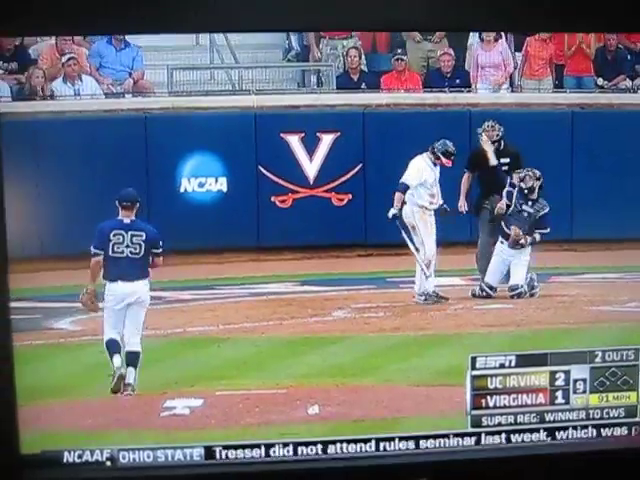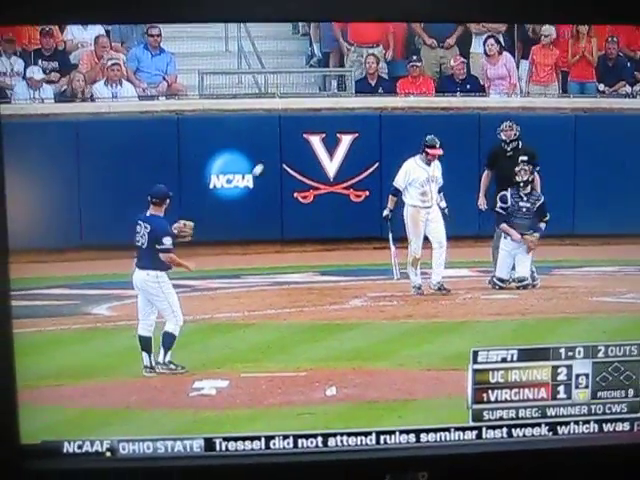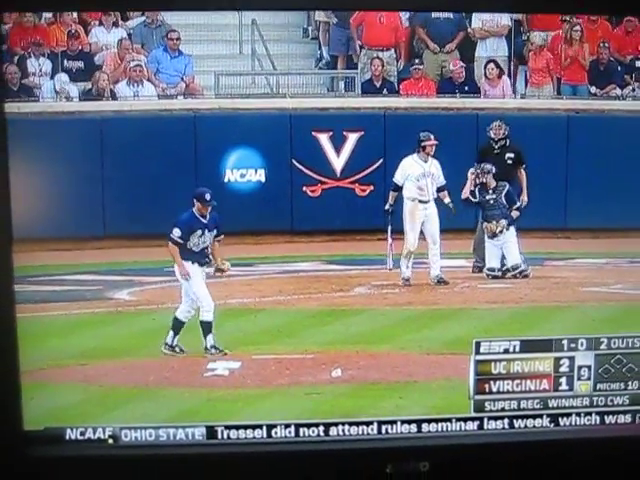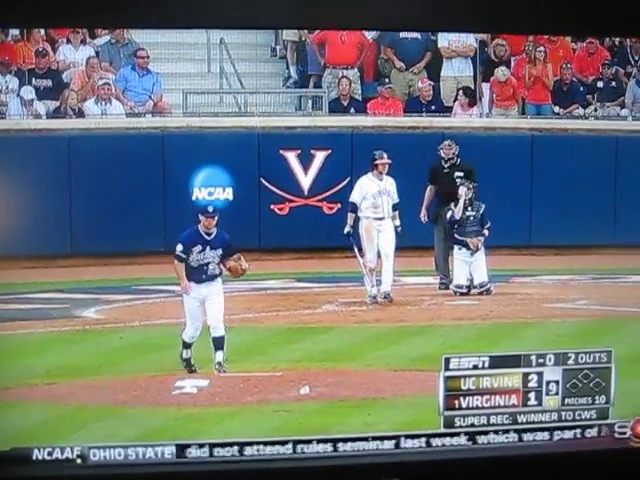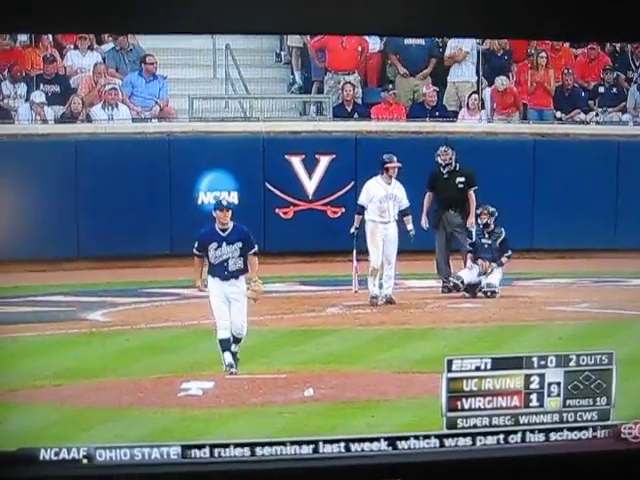
dt=0.7s
person 1, frame 1
left shoulder: (104, 228)
right shoulder: (149, 231)
left elbow: (97, 261)
right elbow: (158, 262)
left wrist: (91, 284)
left hip: (115, 288)
right hip: (140, 288)
left knee: (111, 332)
right knee: (133, 336)
left ankle: (117, 365)
right ankle: (129, 382)
person 1, frame 2
left shoulder: (142, 219)
right shoulder: (162, 225)
right elbow: (165, 256)
right wrist: (185, 264)
left hip: (141, 274)
right hip: (155, 277)
left knee: (145, 321)
right knee: (175, 318)
left ankle: (148, 364)
right ankle: (164, 361)
person 1, frame 3
left shoulder: (213, 218)
right shoulder: (185, 220)
left elbow: (214, 242)
right elbow: (172, 244)
left wrist: (218, 261)
right wrist: (180, 266)
left hip: (201, 267)
right hip: (188, 268)
left knee: (188, 306)
right knee: (207, 305)
left ankle: (170, 343)
right ankle: (209, 345)
person 1, frame 4
left shoulder: (223, 238)
right shoulder: (188, 237)
left elbow: (227, 260)
right elbow: (178, 261)
left wrist: (238, 265)
right wrist: (183, 281)
left hip: (214, 286)
right hip: (192, 287)
left knee: (216, 323)
right knee: (193, 327)
left ankle: (219, 361)
right ankle: (186, 355)
person 1, frame 5
left shoulder: (242, 232)
right shoulder: (205, 234)
left elbow: (252, 255)
right elbow: (198, 256)
left wrist: (254, 278)
right wrist: (199, 278)
left hip: (237, 283)
right hip: (216, 284)
left knee: (240, 325)
right knee: (222, 325)
left ankle: (234, 350)
right ankle: (227, 362)
person 2, frame 1
left shoulder: (433, 165)
right shoulder: (419, 164)
right elbow: (403, 186)
left wrist: (441, 203)
right wrist: (395, 208)
left hip: (427, 212)
right hip: (416, 211)
left knee: (430, 251)
right knee: (427, 251)
left ankle: (429, 290)
right ankle: (420, 292)
person 2, frame 2
left shoulder: (437, 165)
right shoulder: (410, 165)
right elbow: (396, 189)
left wrist: (443, 205)
right wrist: (388, 209)
left hip: (433, 210)
right hip: (414, 211)
left knee: (440, 244)
right knee: (415, 249)
left ankle: (436, 282)
right ankle: (416, 284)
person 2, frame 3
left shoulder: (435, 164)
right shoulder: (408, 162)
left elbow: (440, 186)
right elbow: (396, 185)
left wrist: (448, 202)
right wrist: (390, 204)
left hip: (430, 206)
right hip: (412, 206)
left knee: (435, 241)
right knee: (411, 242)
left ankle: (436, 275)
right ankle: (405, 275)
person 2, frame 4
left shoulder: (390, 182)
right shoulder: (363, 181)
left elbow: (394, 204)
right elbow: (353, 204)
left wrist: (397, 223)
right wrist: (349, 225)
left hip: (386, 223)
right hip: (369, 223)
left knee: (388, 255)
right knee: (370, 259)
left ankle: (386, 290)
right ankle: (372, 292)
person 2, frame 5
left shoulder: (398, 187)
right shoulder: (371, 184)
left elbow: (404, 208)
right elbow: (361, 206)
left wrist: (410, 227)
right wrist: (355, 226)
left hip: (391, 227)
right hip: (374, 226)
left knee: (390, 261)
right knee: (375, 260)
left ankle: (387, 294)
right ankle: (374, 293)
person 3, frame 1
left shoulder: (512, 154)
right shoulder: (477, 154)
right elbow: (468, 176)
right wrist: (462, 198)
right hip: (486, 202)
right knee: (485, 243)
person 3, frame 2
left shoulder: (528, 152)
right shoulder: (495, 152)
left elbow: (534, 175)
right elbow: (487, 174)
right wrist: (481, 195)
right knee: (501, 234)
left ankle: (528, 271)
person 3, frame 3
left shoulder: (514, 150)
right shoulder: (485, 150)
left elbow: (520, 171)
left wrist: (524, 192)
right knee: (483, 227)
right ankle: (479, 261)
person 3, frame 4
left shoulder: (465, 169)
right shoulder: (436, 169)
right elbow: (431, 188)
right wrist: (424, 208)
right hip: (441, 210)
right knee: (441, 246)
right ankle: (444, 278)
person 3, frame 5
left shoulder: (465, 174)
right shoulder: (435, 175)
left elbow: (471, 194)
right elbow: (429, 195)
left wrist: (472, 215)
right wrist: (424, 215)
left hip: (461, 216)
right hip: (442, 216)
left knee: (468, 249)
right knee: (441, 251)
right ankle: (446, 282)
person 4, frame 1
left shoulder: (542, 207)
right shoulder: (516, 193)
left elbow: (540, 234)
left wrist: (529, 240)
left hip: (521, 250)
right hip: (503, 246)
left knee: (515, 292)
left ankle: (530, 282)
person 4, frame 2
left shoulder: (538, 198)
right shoulder: (507, 195)
left elbow: (544, 220)
right elbow: (499, 221)
left wrist: (536, 234)
right wrist: (513, 233)
left hip: (525, 243)
right hip: (507, 241)
left knee: (523, 283)
right knee: (498, 284)
left ankle: (529, 273)
person 4, frame 3
left shoulder: (504, 188)
right shoulder: (479, 191)
left elbow: (517, 210)
right elbow: (464, 197)
left wrist: (506, 221)
right wrist: (470, 180)
left hip: (507, 232)
right hip: (490, 235)
left knee: (517, 271)
right knee: (491, 273)
left ankle: (522, 267)
right ankle: (504, 266)
person 4, frame 4
left shoulder: (479, 207)
right shoulder: (453, 208)
left elbow: (486, 228)
right elbow: (455, 219)
left wrist: (482, 238)
right wrist: (461, 198)
left hip: (477, 250)
right hip: (460, 251)
left knee: (483, 289)
right knee: (459, 290)
left ankle: (474, 277)
right ankle: (467, 280)
person 4, frame 5
left shoulder: (500, 233)
right shoulder: (475, 232)
left elbow: (508, 257)
right elbow: (470, 251)
left wrist: (495, 265)
right wrist: (469, 260)
left hip: (495, 268)
right hip: (478, 267)
left knee: (489, 291)
right knee: (456, 282)
left ankle: (492, 290)
right ankle: (473, 286)
